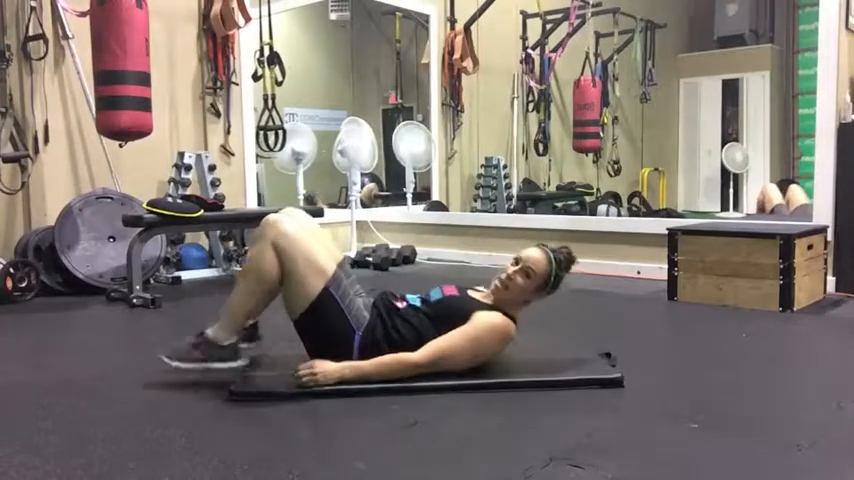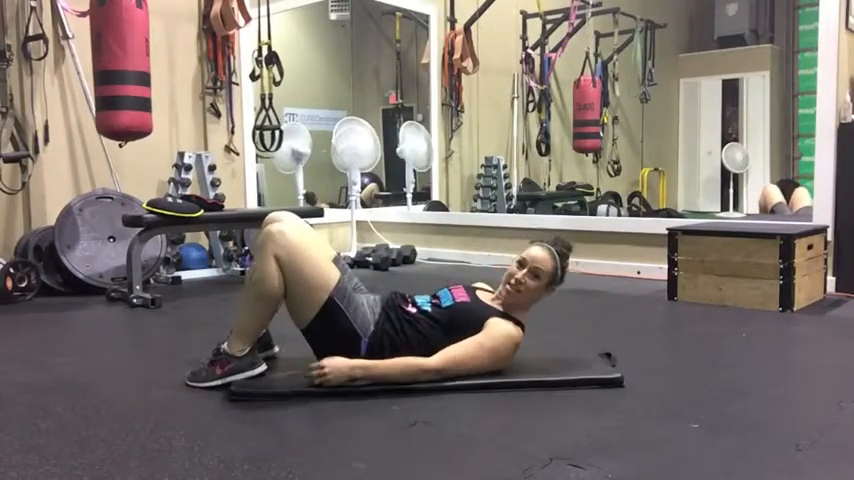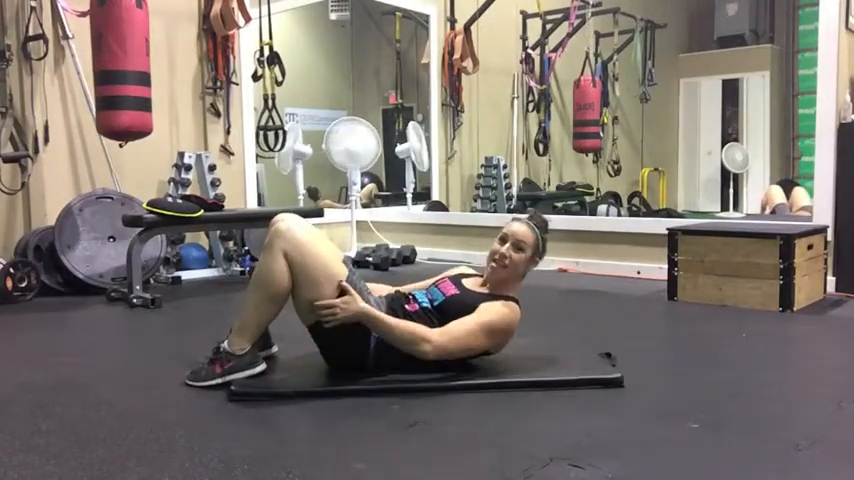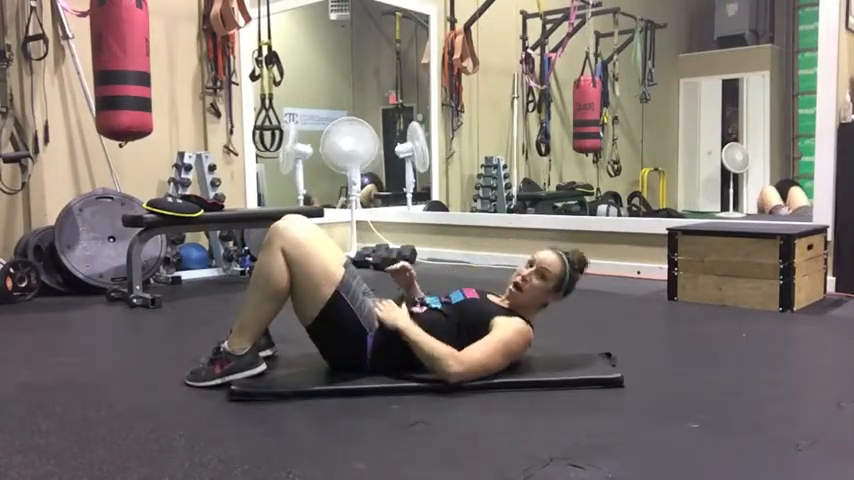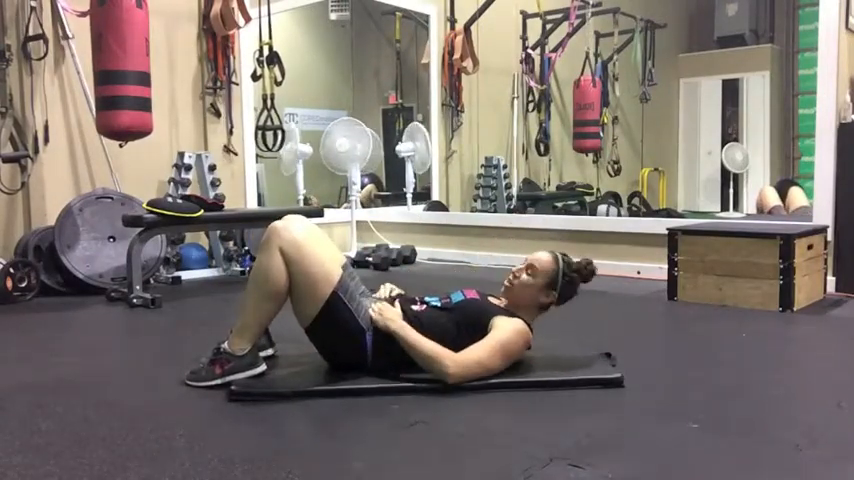
dt=1s
person 1, frame 1
left shoulder: (496, 326)
right shoulder: (480, 297)
left elbow: (418, 363)
left wrist: (340, 370)
left hip: (356, 338)
right hip: (364, 311)
left knee: (276, 230)
right knee: (290, 220)
left ankle: (220, 342)
right ankle: (241, 324)
person 1, frame 2
left shoulder: (507, 333)
right shoulder: (484, 290)
left elbow: (433, 367)
left wrist: (353, 368)
left hip: (362, 339)
right hip: (372, 310)
left knee: (278, 240)
right knee: (279, 222)
left ankle: (238, 355)
right ankle: (255, 337)
person 1, frame 3
left shoulder: (504, 314)
right shoulder: (467, 274)
left elbow: (430, 345)
left wrist: (362, 311)
right wrist: (354, 287)
left hip: (367, 343)
right hip: (376, 318)
left knee: (285, 237)
right knee: (286, 226)
left ankle: (239, 352)
right ankle: (255, 336)
person 1, frame 4
left shoulder: (516, 330)
right shoulder: (496, 303)
left elbow: (455, 368)
left wrist: (403, 324)
right wrist: (414, 288)
left hip: (367, 342)
right hip: (374, 320)
left knee: (286, 236)
right knee: (291, 227)
left ankle: (238, 354)
right ankle: (255, 336)
person 1, frame 5
left shoulder: (515, 331)
right shoulder: (497, 306)
left elbow: (452, 368)
left wrist: (396, 325)
right wrist: (401, 300)
left hip: (363, 340)
right hip: (373, 315)
left knee: (283, 236)
right knee: (291, 227)
left ankle: (238, 354)
right ankle: (255, 336)
